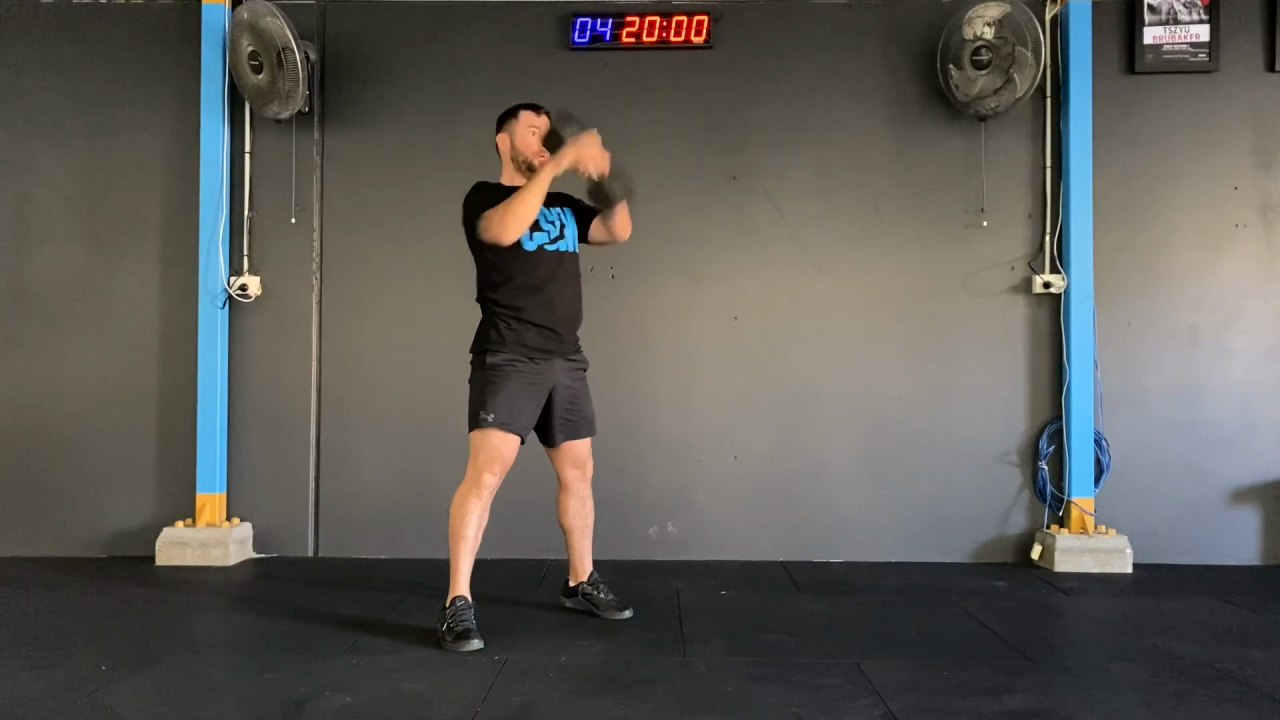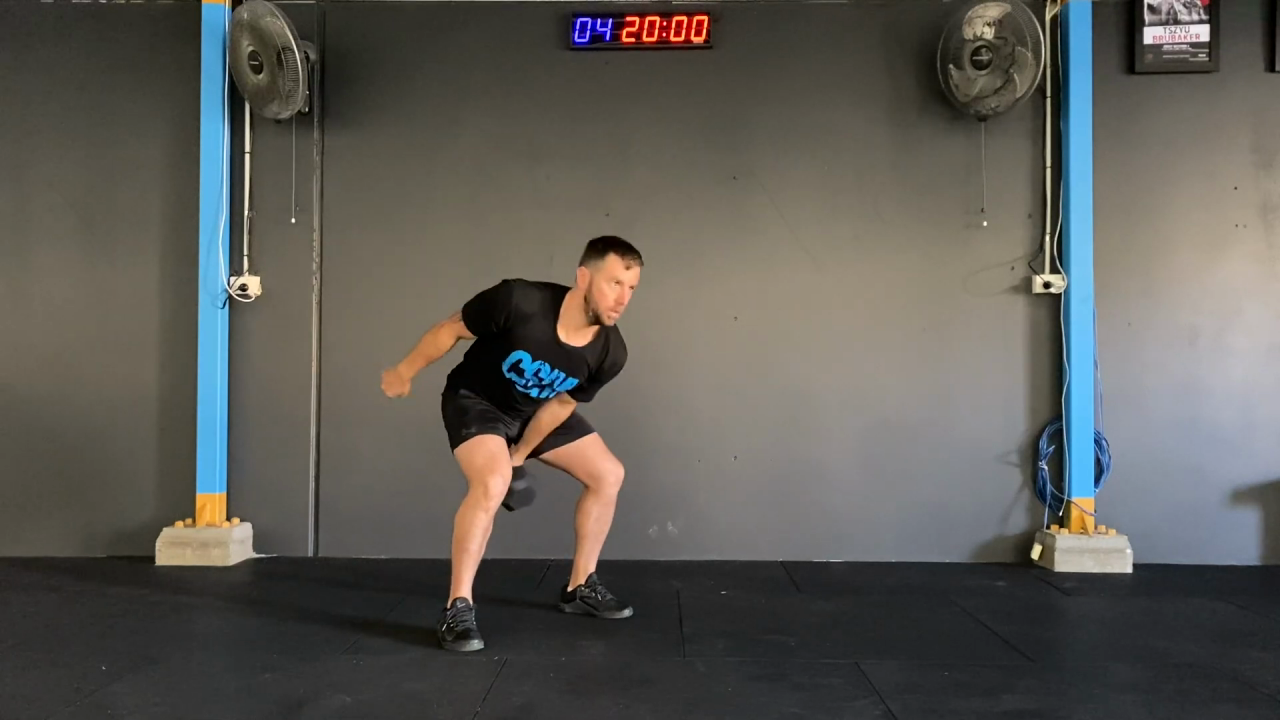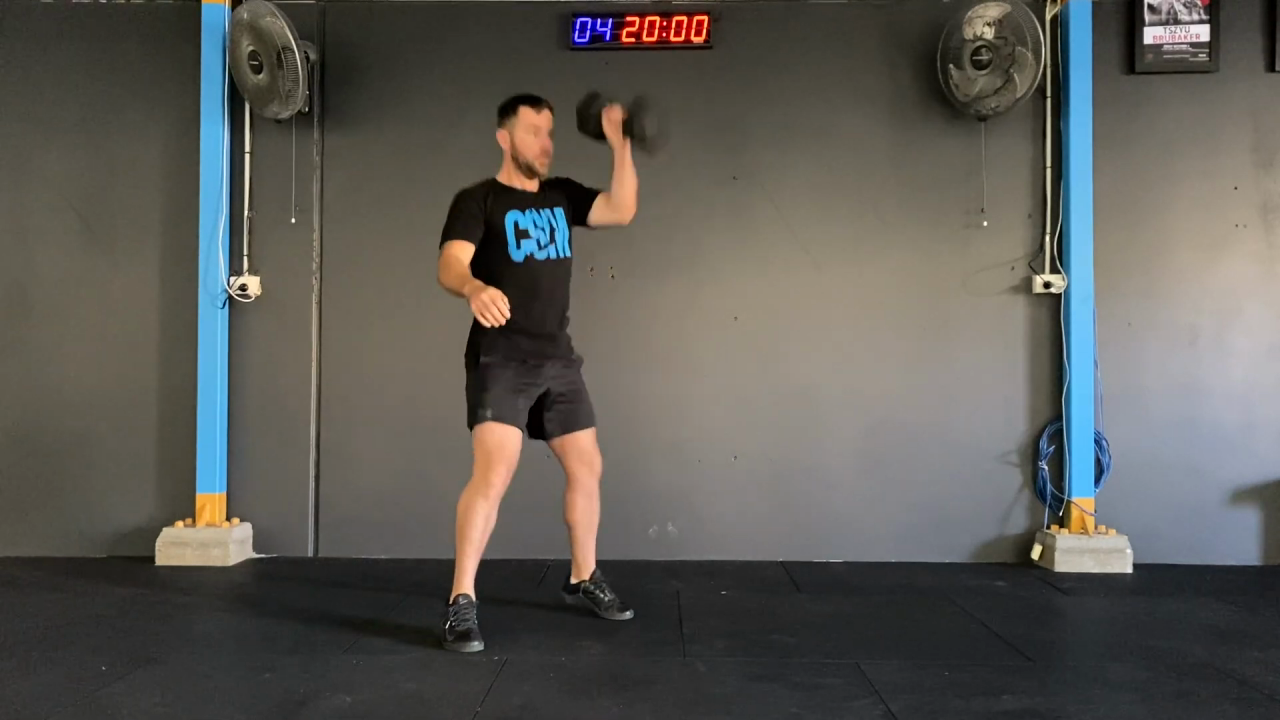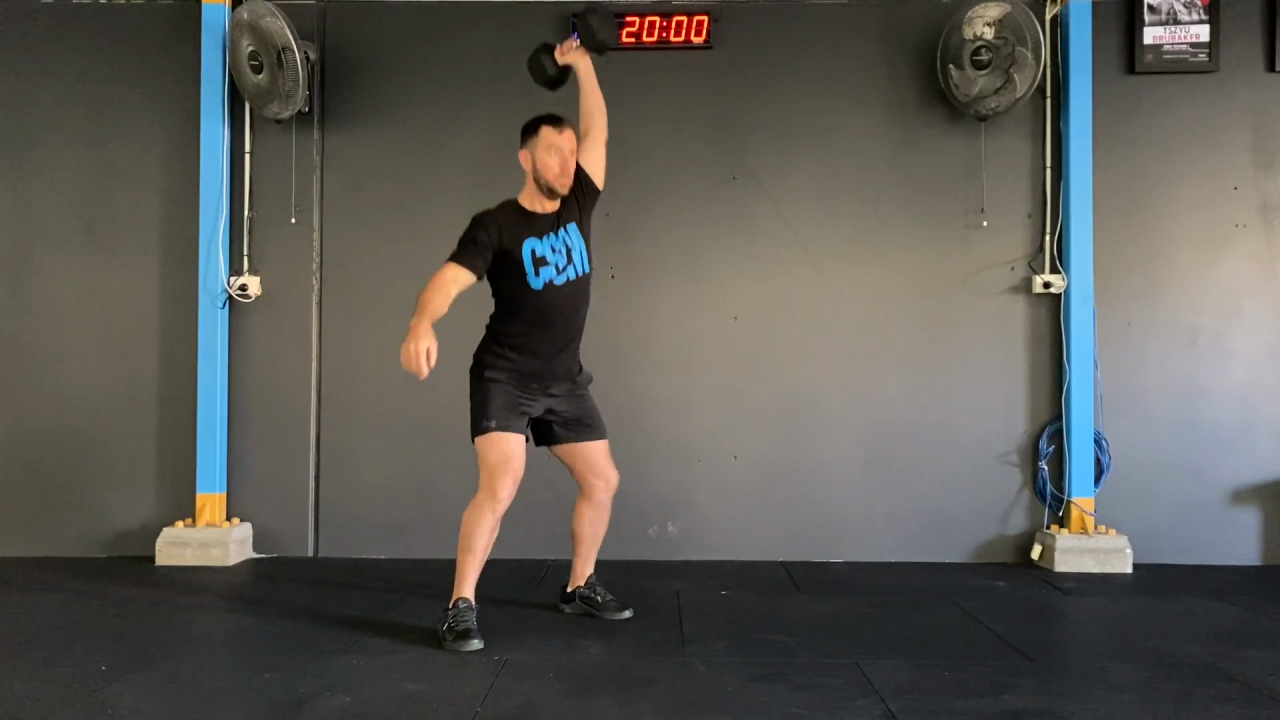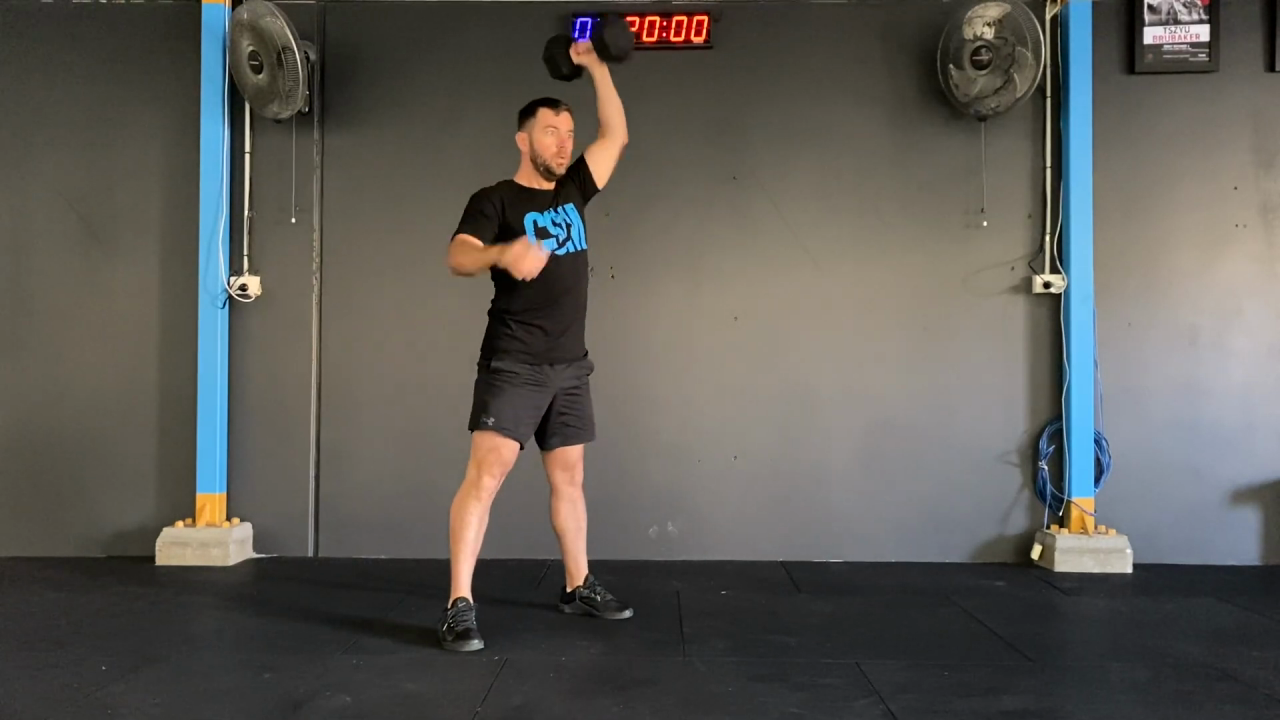
dt=0.7s
person 1, frame 1
left shoulder: (564, 204)
right shoulder: (487, 196)
left elbow: (618, 230)
right elbow: (501, 232)
left wrist: (603, 177)
right wrist: (560, 163)
left hip: (565, 359)
right hip: (507, 357)
left knee: (578, 473)
right knee: (486, 474)
left ankle: (581, 583)
right ankle: (457, 603)
person 1, frame 2
left shoulder: (610, 353)
right shoulder: (519, 302)
left elbow: (560, 405)
right elbow: (451, 329)
left wrist: (521, 454)
right wrist: (405, 371)
left hip: (535, 411)
right hip: (474, 399)
left knee: (609, 475)
right knee: (492, 481)
left ankle: (580, 586)
right ankle: (458, 608)
person 1, frame 3
left shoulder: (561, 194)
right shoulder: (477, 201)
left elbow: (622, 209)
right elbow: (450, 265)
left wrist: (619, 145)
right wrist: (478, 290)
left hip: (557, 359)
right hip: (501, 362)
left knee: (586, 468)
right knee: (494, 473)
left ankle: (584, 580)
right ankle: (461, 603)
person 1, frame 4
left shoulder: (578, 205)
right shoulder: (496, 226)
left elbow: (598, 134)
right elbow: (449, 281)
left wrist: (582, 66)
right wrist: (422, 324)
left hip: (565, 379)
right hip: (505, 379)
left knee: (602, 481)
right knee: (500, 489)
left ankle: (580, 585)
right ankle: (461, 605)
person 1, frame 5
left shoulder: (571, 190)
right shoulder: (494, 200)
left elbow: (616, 135)
right elbow: (458, 257)
left wrist: (596, 67)
right wrist: (503, 253)
left hip: (569, 363)
right hip: (514, 363)
left knee: (568, 477)
right knee: (485, 476)
left ankle: (578, 586)
right ankle: (458, 606)
